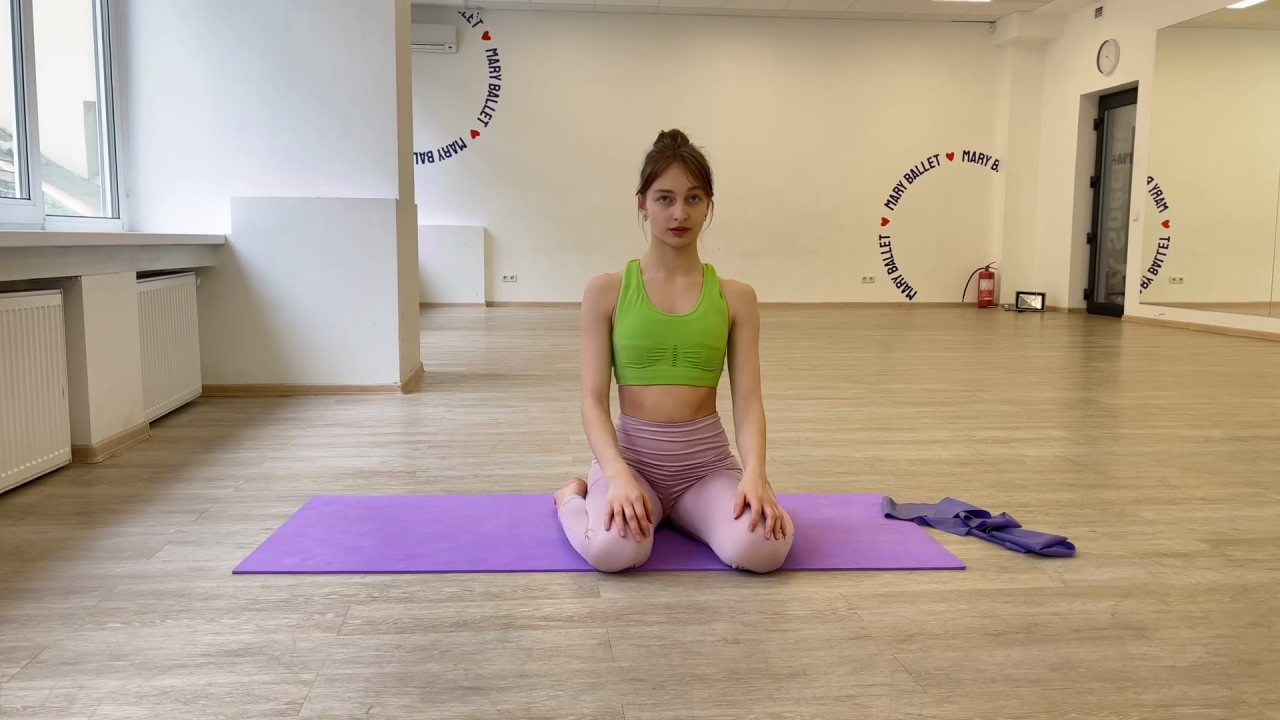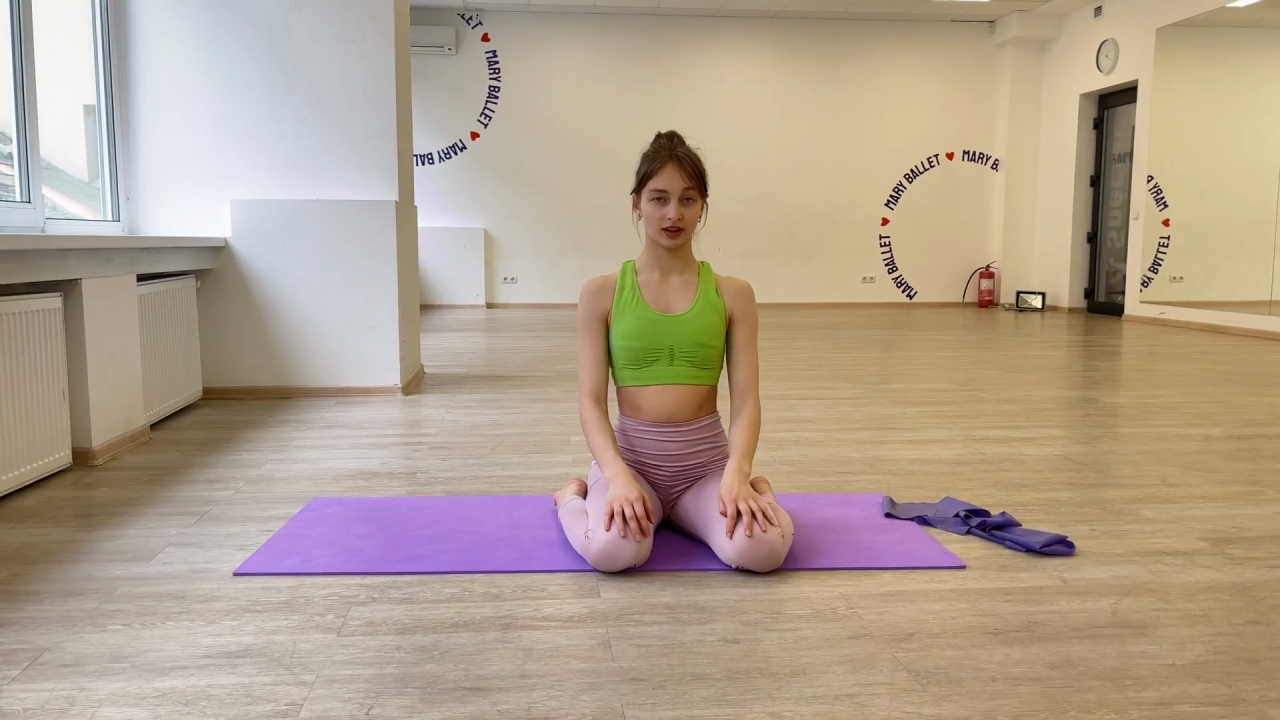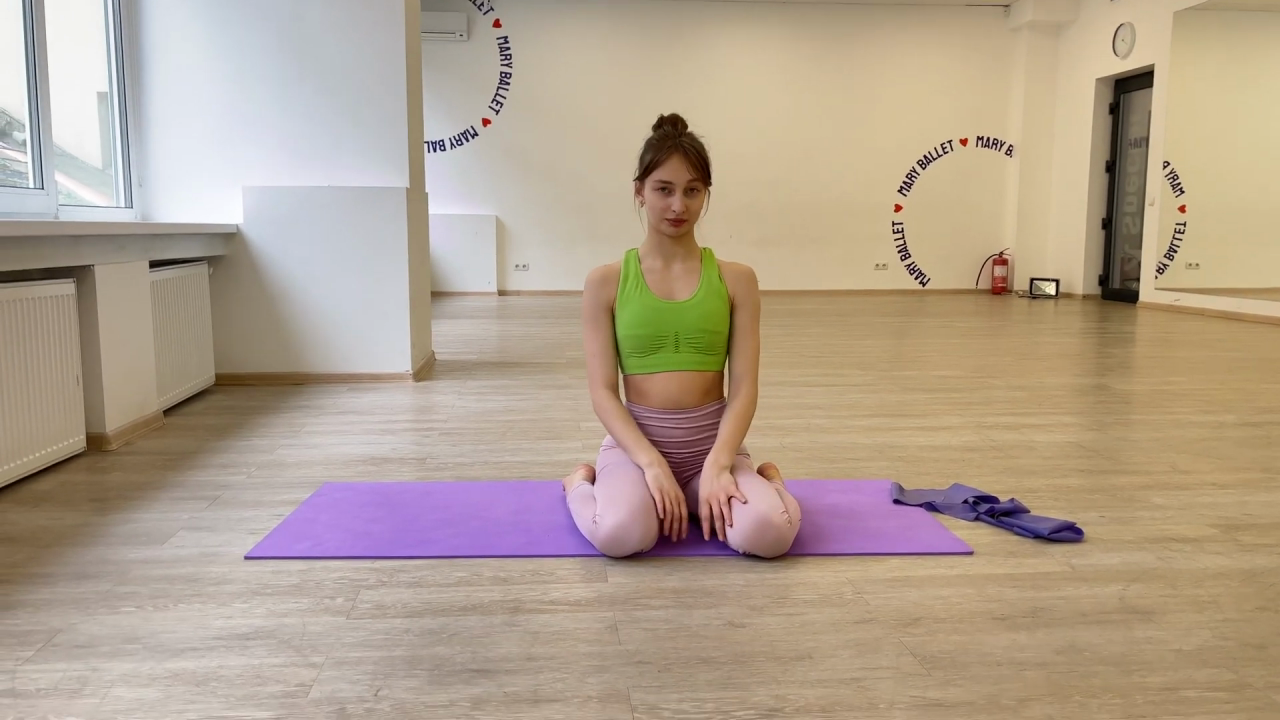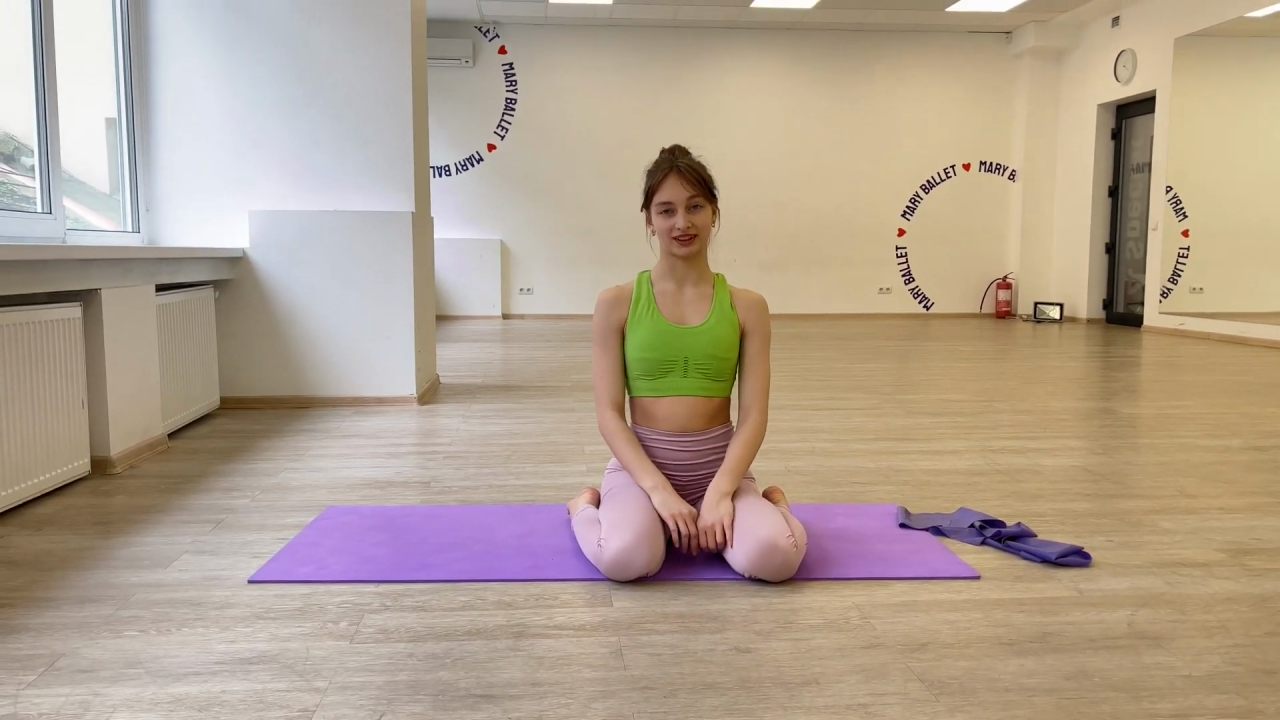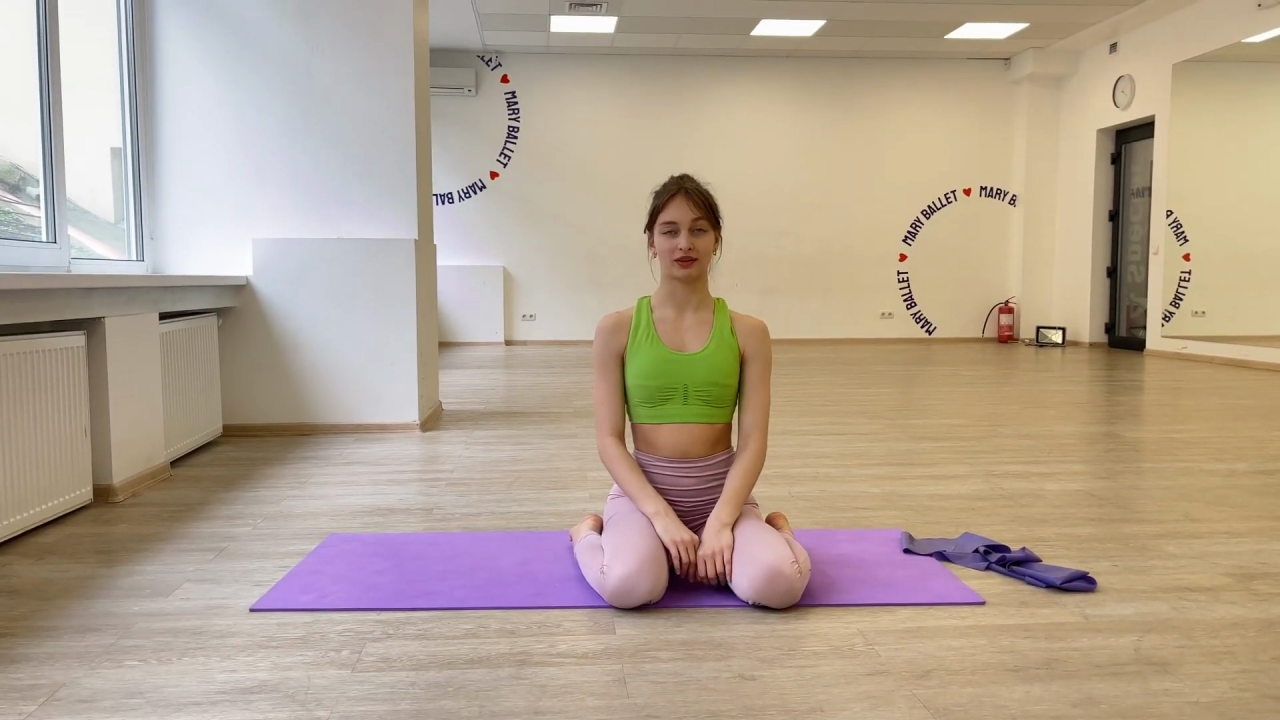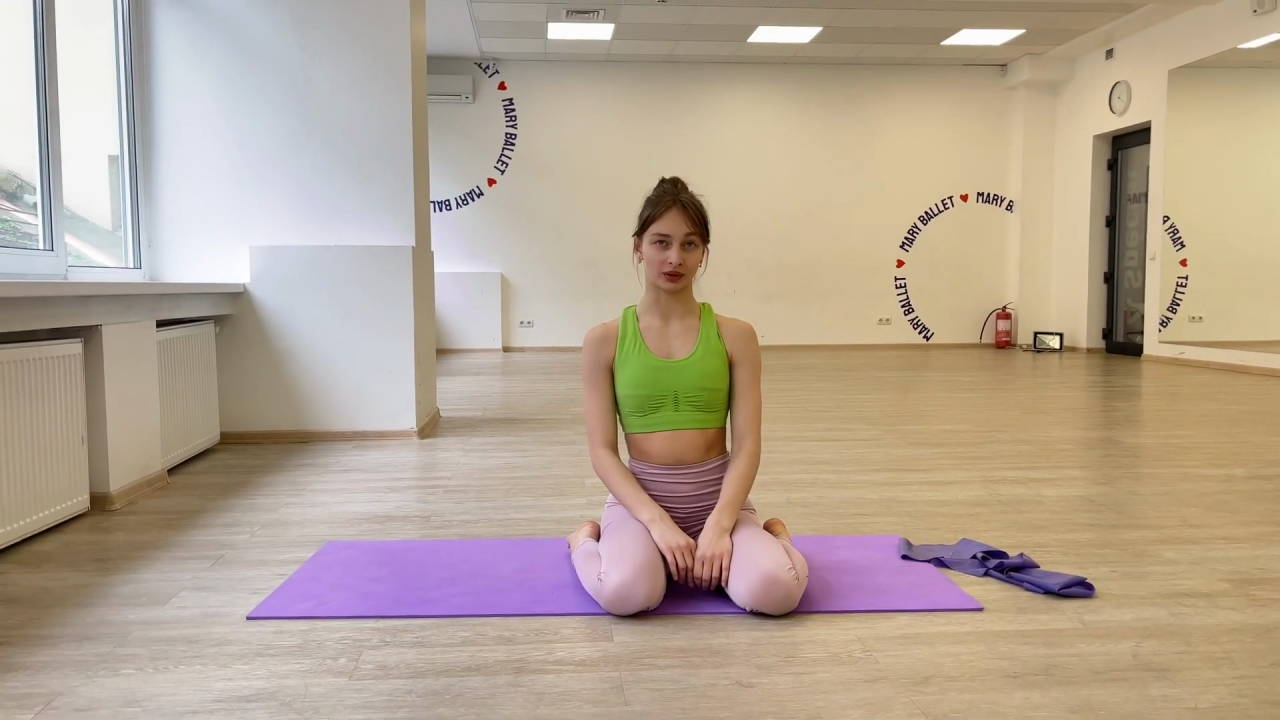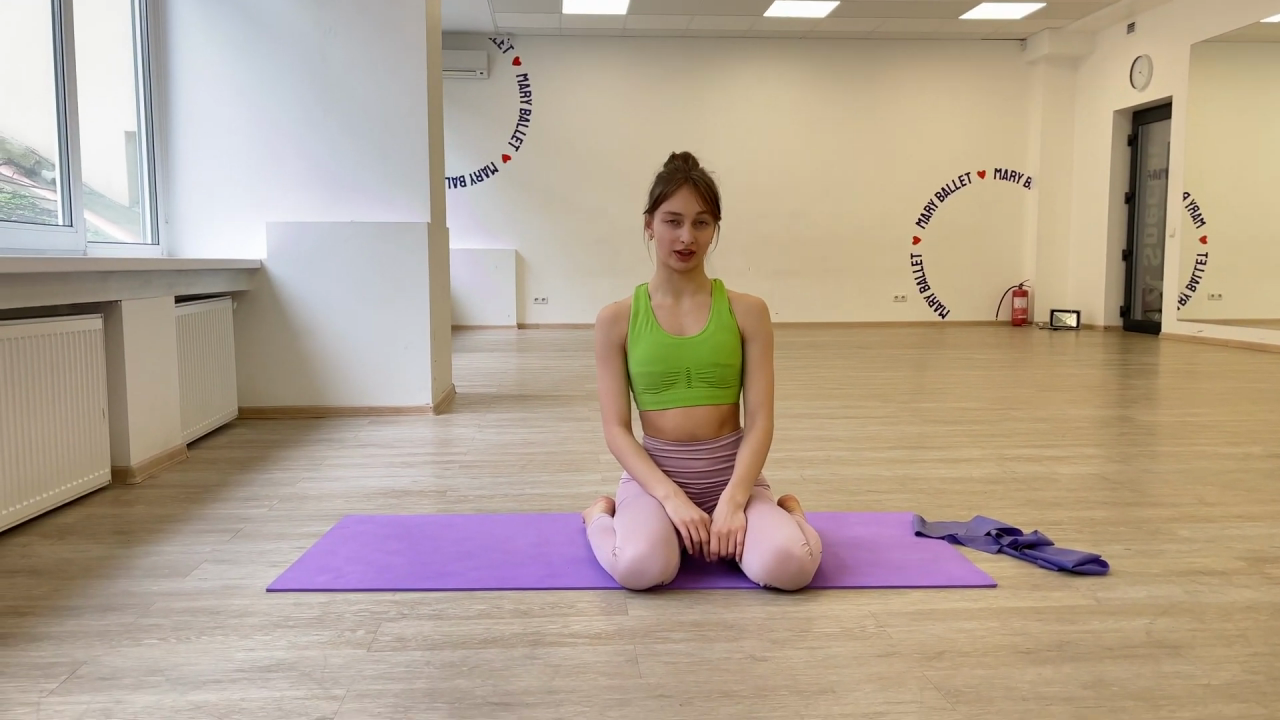
dt=0.7s
person 1, frame 1
left shoulder: (736, 297)
right shoulder: (605, 291)
left elbow: (748, 401)
right elbow: (593, 399)
left wrist: (754, 474)
right wrist: (618, 475)
left hip: (707, 458)
right hip: (631, 453)
left knee: (762, 548)
right knee: (612, 550)
left ankle: (678, 510)
right ankle: (572, 497)
person 1, frame 2
left shoulder: (733, 295)
right shoulder: (601, 293)
left elbow: (746, 400)
right elbow: (591, 400)
left wrist: (737, 472)
right wrist: (616, 476)
left hip: (706, 457)
right hip: (631, 454)
left knee: (762, 548)
right knee: (612, 549)
left ankle: (754, 493)
right ankle: (573, 498)
person 1, frame 3
left shoulder: (736, 280)
right shoulder: (605, 282)
left elbow: (743, 389)
right elbow: (603, 392)
left wrist: (717, 466)
right wrist: (653, 465)
left hip: (712, 440)
right hip: (635, 440)
left knee: (767, 533)
right knee: (620, 535)
left ankle: (764, 479)
right ankle: (581, 483)
person 1, frame 4
left shoulder: (747, 307)
right shoulder: (617, 303)
left elbow: (754, 416)
right elbow: (609, 413)
left wrist: (720, 490)
right wrist: (659, 489)
left hip: (719, 464)
right hip: (640, 463)
left knee: (773, 557)
right knee: (625, 559)
left ankle: (770, 503)
right ankle: (587, 507)
person 1, frame 5
left shoulder: (748, 332)
right shoulder: (617, 329)
left elbow: (753, 443)
right elbow: (609, 440)
left wrist: (720, 521)
right wrist: (662, 515)
left hip: (721, 490)
right hip: (643, 489)
left knee: (777, 584)
right knee: (629, 585)
left ankle: (774, 530)
right ankle: (589, 533)
person 1, frame 6
left shoulder: (735, 336)
right shoulder: (604, 340)
left elbow: (747, 444)
right elbow: (602, 451)
left wrist: (719, 525)
right wrist: (657, 521)
left hip: (717, 496)
right hip: (639, 497)
left knee: (774, 591)
right knee: (626, 592)
left ankle: (772, 535)
right ankle: (586, 540)
person 1, frame 7
left shoulder: (748, 312)
right shoulder: (617, 319)
left elbow: (760, 421)
right elbow: (616, 429)
left wrist: (733, 501)
right wrist: (672, 497)
left hip: (730, 471)
right hip: (654, 472)
left knee: (787, 566)
right knee: (640, 567)
left ankle: (785, 512)
right ankle: (602, 515)
